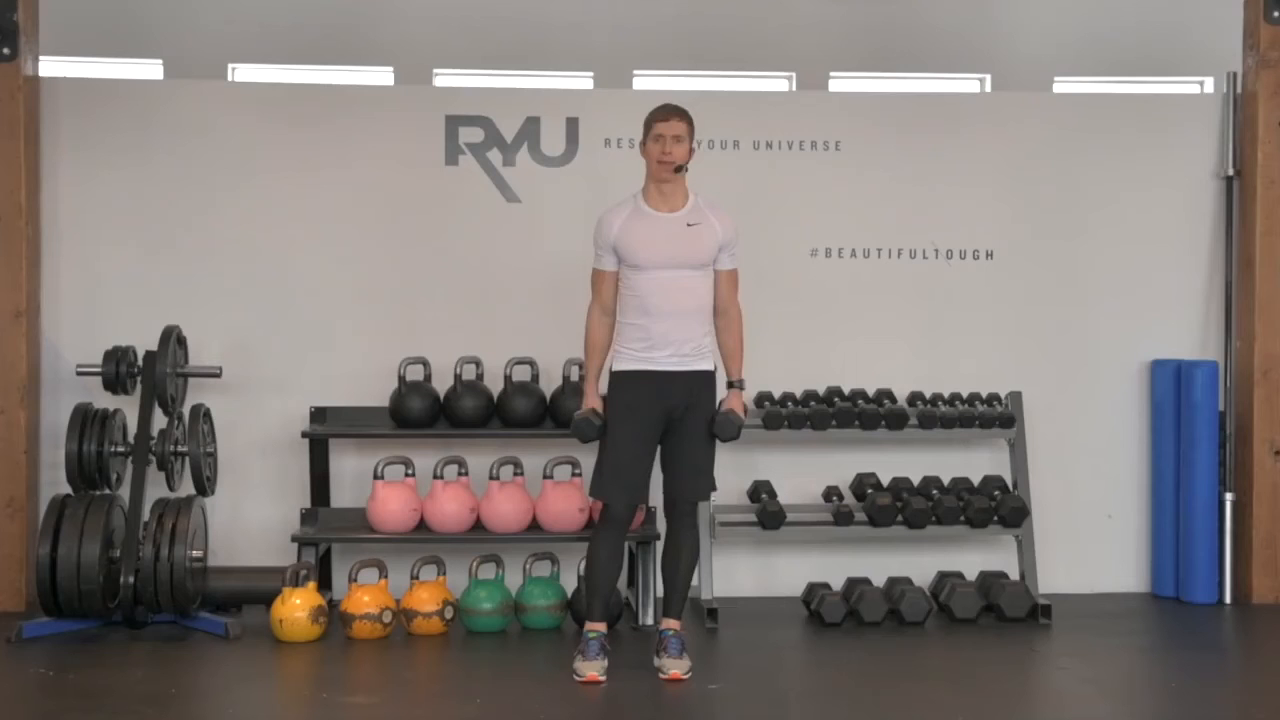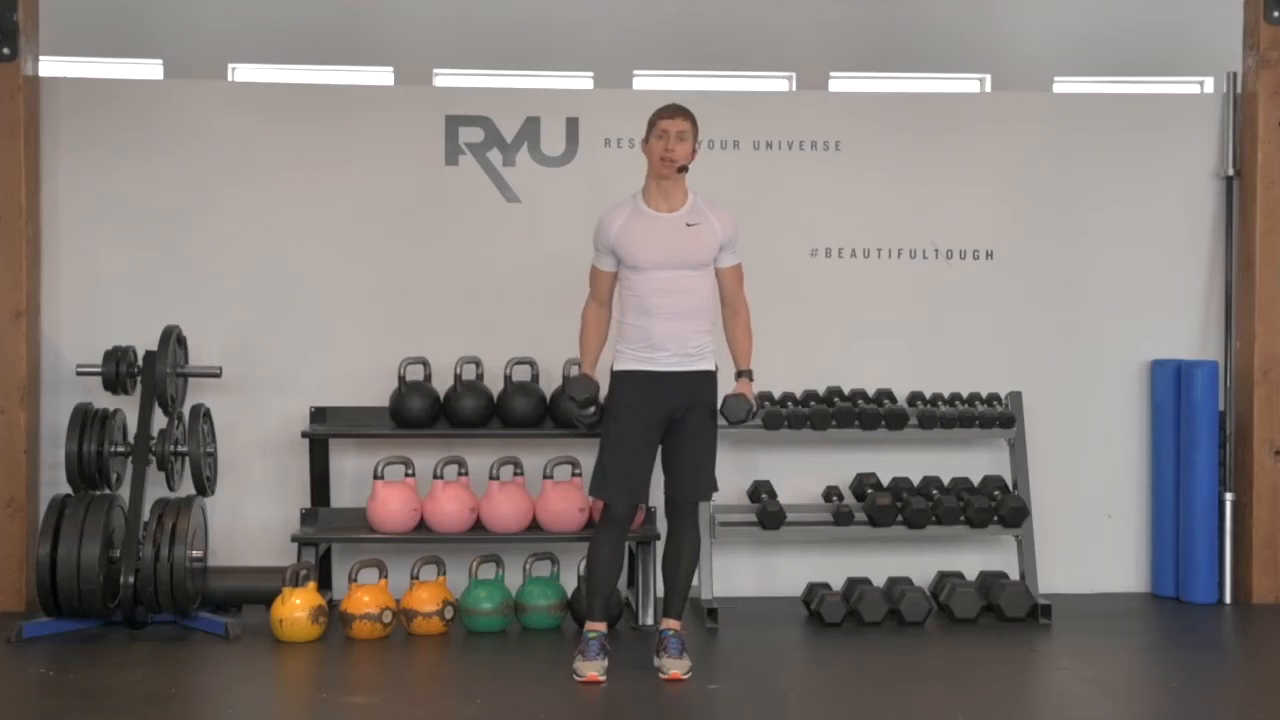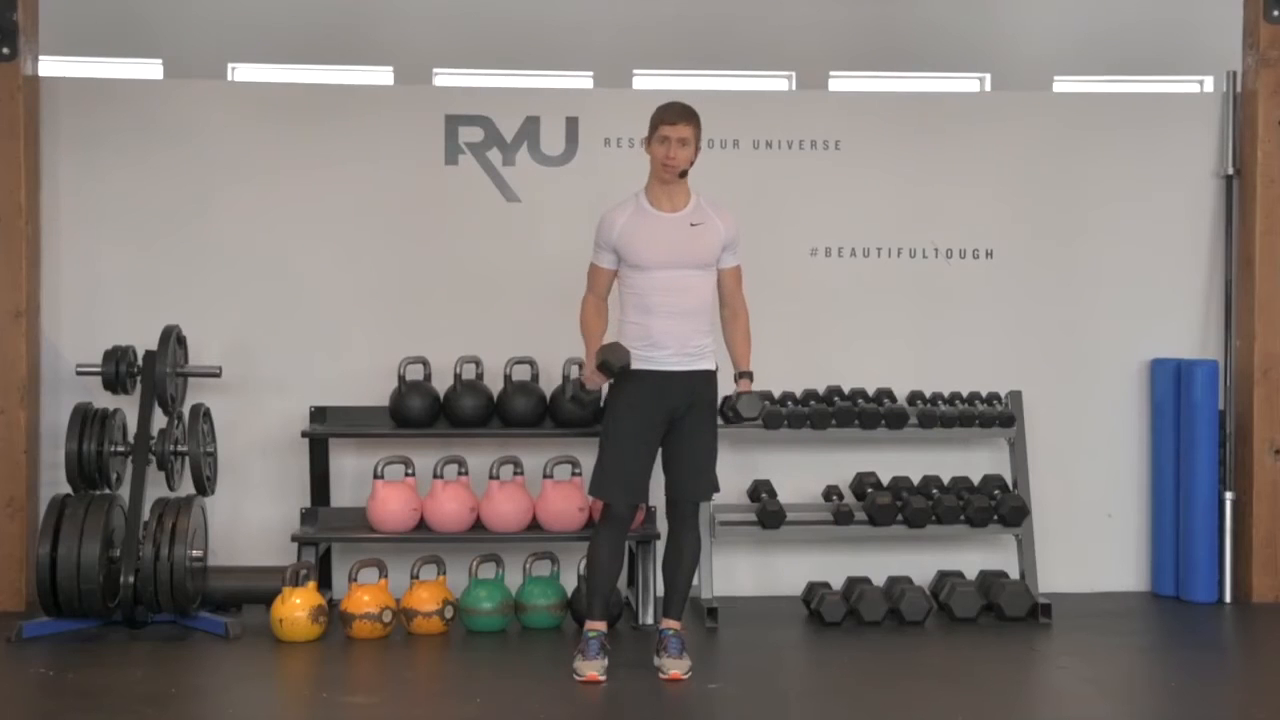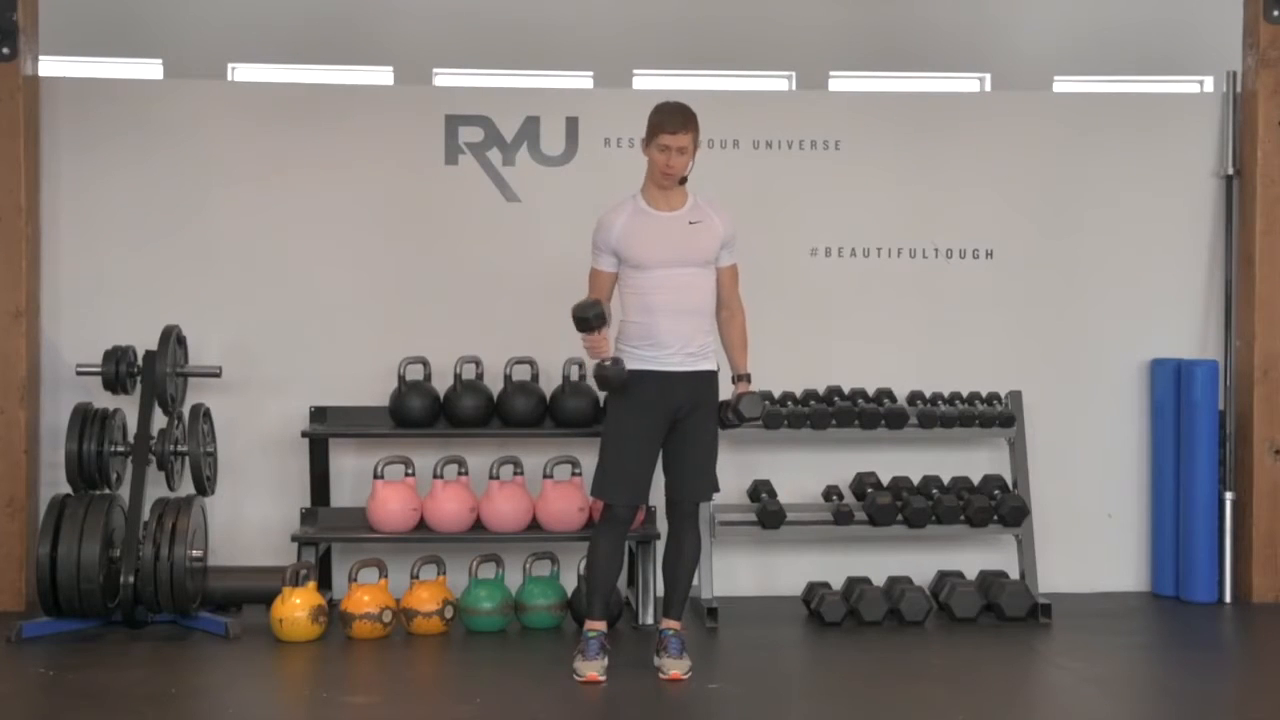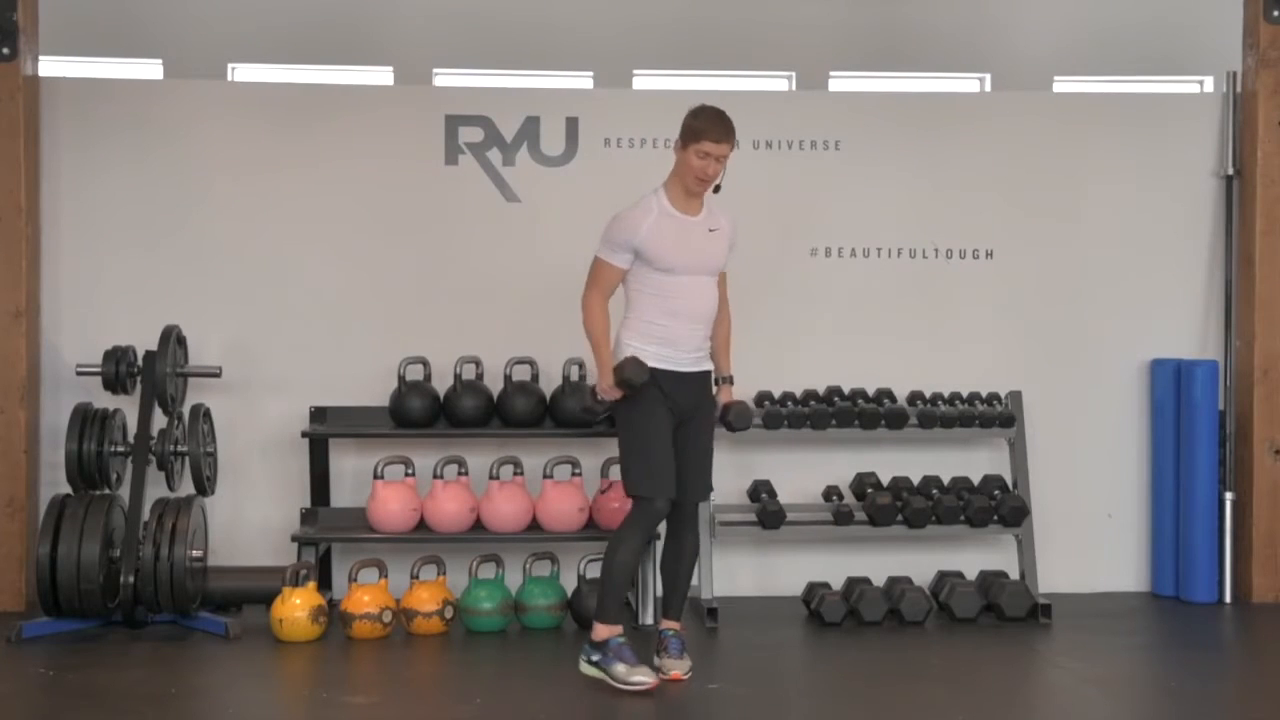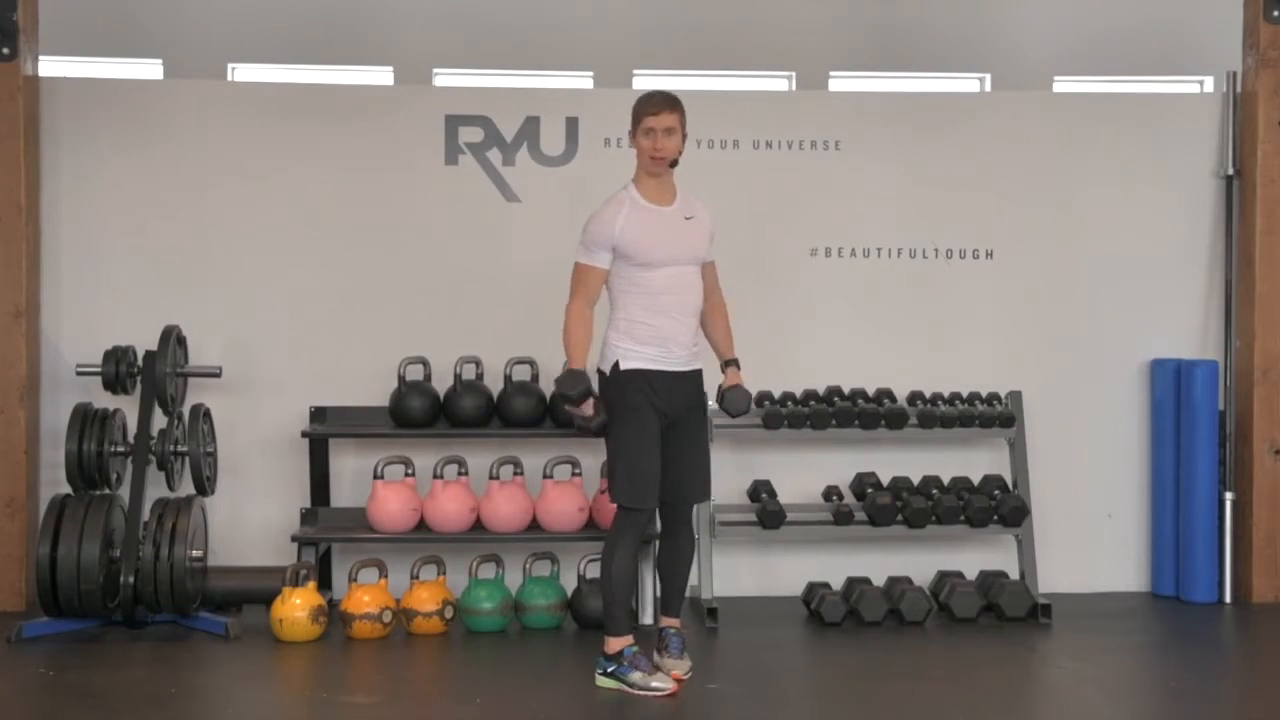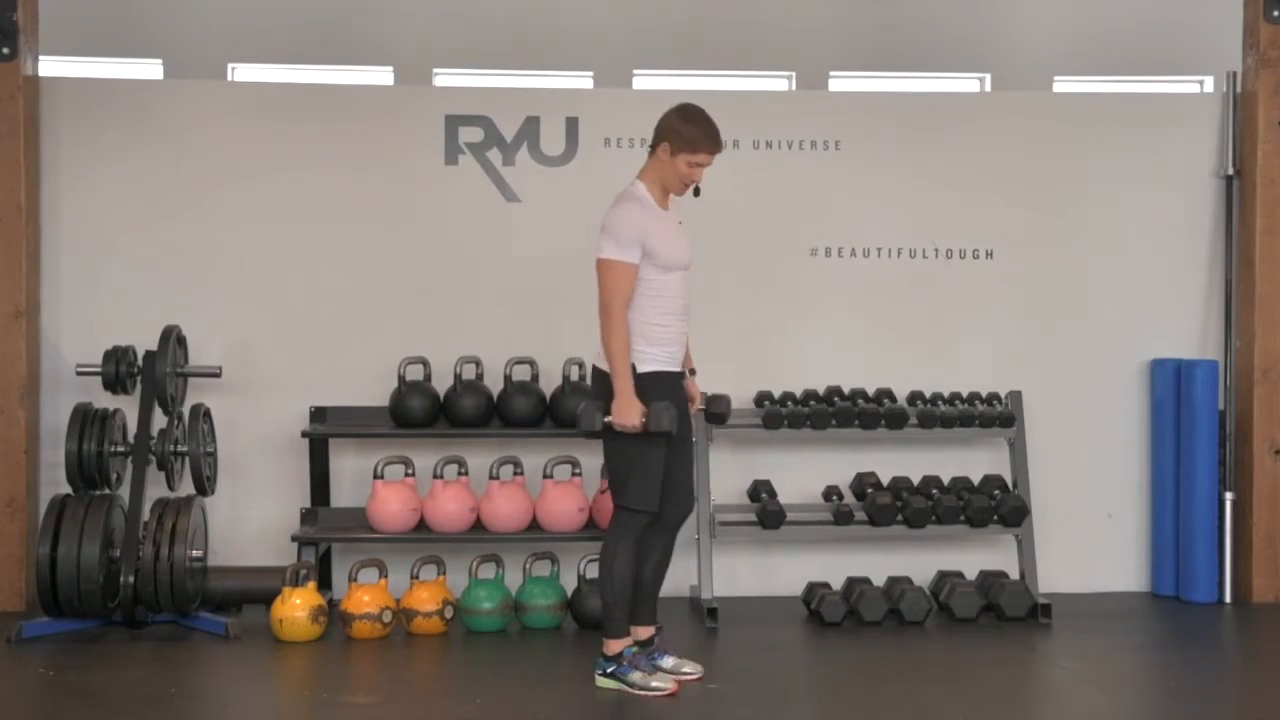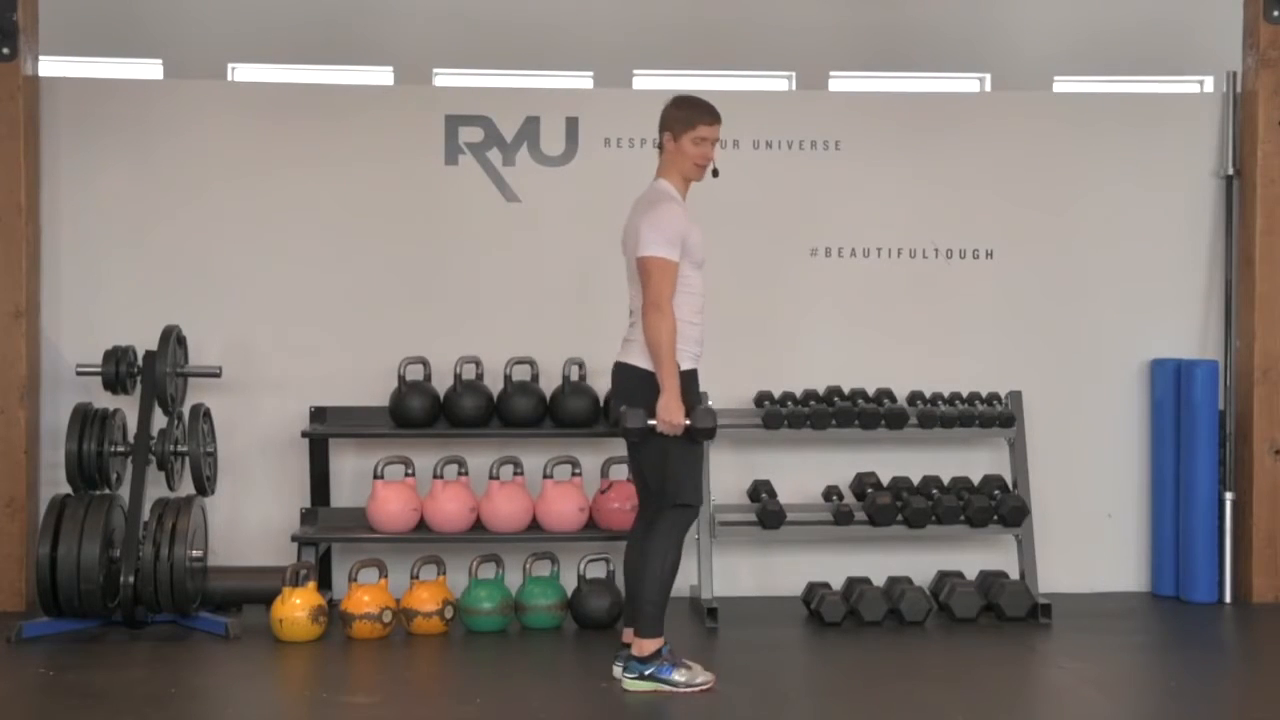
dt=0.7s
person 1, frame 1
left shoulder: (716, 224)
right shoulder: (615, 222)
left elbow: (727, 310)
right elbow: (602, 310)
left wrist: (735, 385)
right wrist: (590, 386)
left hip: (695, 381)
right hip: (634, 380)
left knee: (683, 509)
right knee: (616, 508)
left ankle: (670, 630)
right ankle: (594, 633)
person 1, frame 2
left shoulder: (717, 222)
right shoulder: (616, 222)
left elbow: (734, 304)
right elbow: (599, 304)
left wrist: (744, 375)
right wrist: (584, 374)
left hip: (696, 381)
right hip: (634, 379)
left knee: (684, 509)
right knee: (616, 508)
left ankle: (670, 630)
right ankle: (594, 632)
person 1, frame 3
left shoulder: (719, 224)
right shoulder: (617, 220)
left elbow: (733, 305)
right elbow: (595, 296)
left wrist: (744, 375)
right wrist: (594, 354)
left hip: (696, 381)
right hip: (635, 380)
left knee: (685, 510)
right knee: (616, 507)
left ankle: (670, 630)
right ankle: (594, 631)
person 1, frame 4
left shoulder: (716, 223)
right shoulder: (616, 223)
left elbow: (729, 305)
right elbow: (598, 298)
left wrist: (742, 376)
right wrist: (593, 334)
left hip: (698, 383)
right hip: (637, 381)
left knee: (685, 510)
right knee: (618, 508)
left ankle: (671, 630)
right ankle: (595, 631)
person 1, frame 5
left shoulder: (722, 226)
right shoulder: (636, 220)
right elbow: (595, 296)
left wrist: (724, 376)
right wrist: (606, 365)
left hip: (695, 381)
right hip: (646, 379)
left knee: (686, 510)
right knee: (652, 504)
left ankle: (669, 631)
right ankle: (604, 639)
person 1, frame 6
left shoulder: (698, 215)
right shoulder: (612, 217)
right elbow: (581, 304)
left wrist: (730, 362)
right wrist: (577, 379)
left hip: (687, 380)
right hip: (633, 379)
left knee: (680, 513)
right knee: (634, 513)
left ankle: (670, 627)
right ankle: (615, 652)
person 1, frame 7
left shoulder: (667, 215)
right shoulder: (629, 214)
right elbow: (612, 310)
left wrist: (688, 375)
right wrist: (624, 392)
left hip: (665, 381)
right hip: (634, 384)
left knee: (671, 510)
right knee: (634, 516)
left ankle: (644, 636)
right ankle: (614, 654)
person 1, frame 8
left shoulder: (658, 206)
right shoulder: (665, 211)
right elbow: (658, 308)
right wrist: (671, 393)
left hip: (647, 377)
right hip: (656, 379)
left knee: (655, 510)
right knee: (677, 510)
left ankle: (636, 642)
right ankle: (645, 657)
